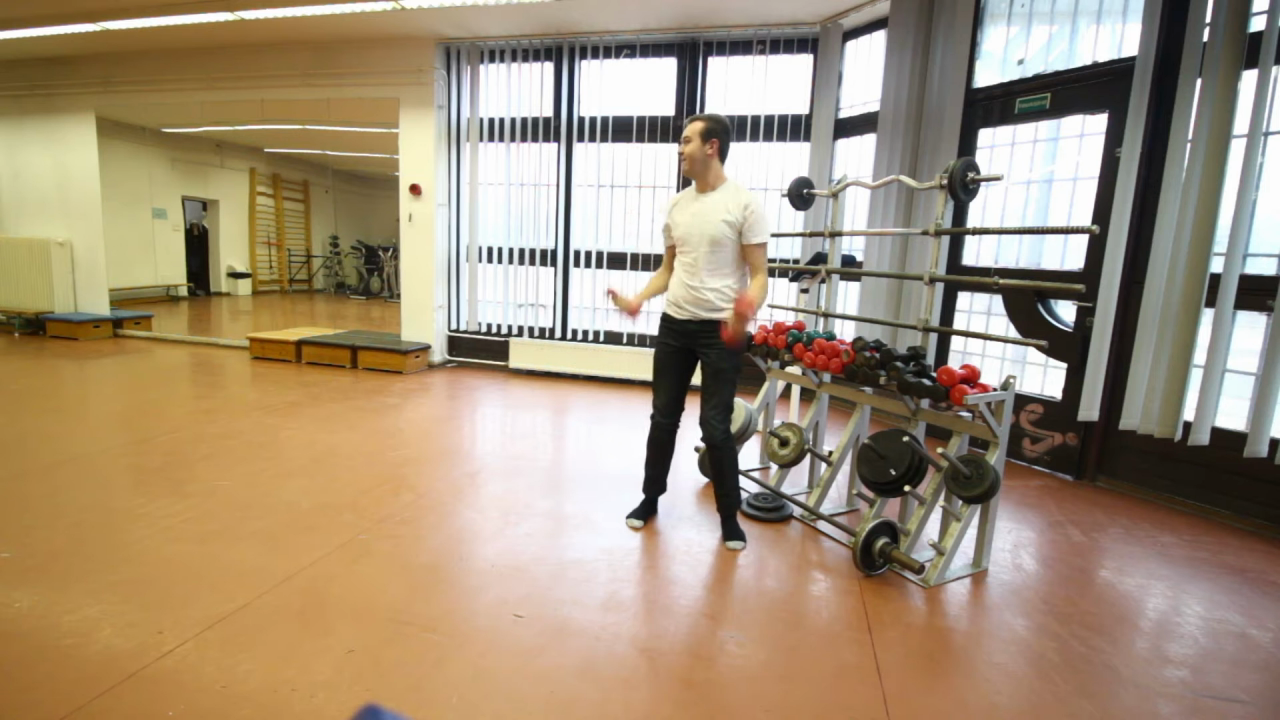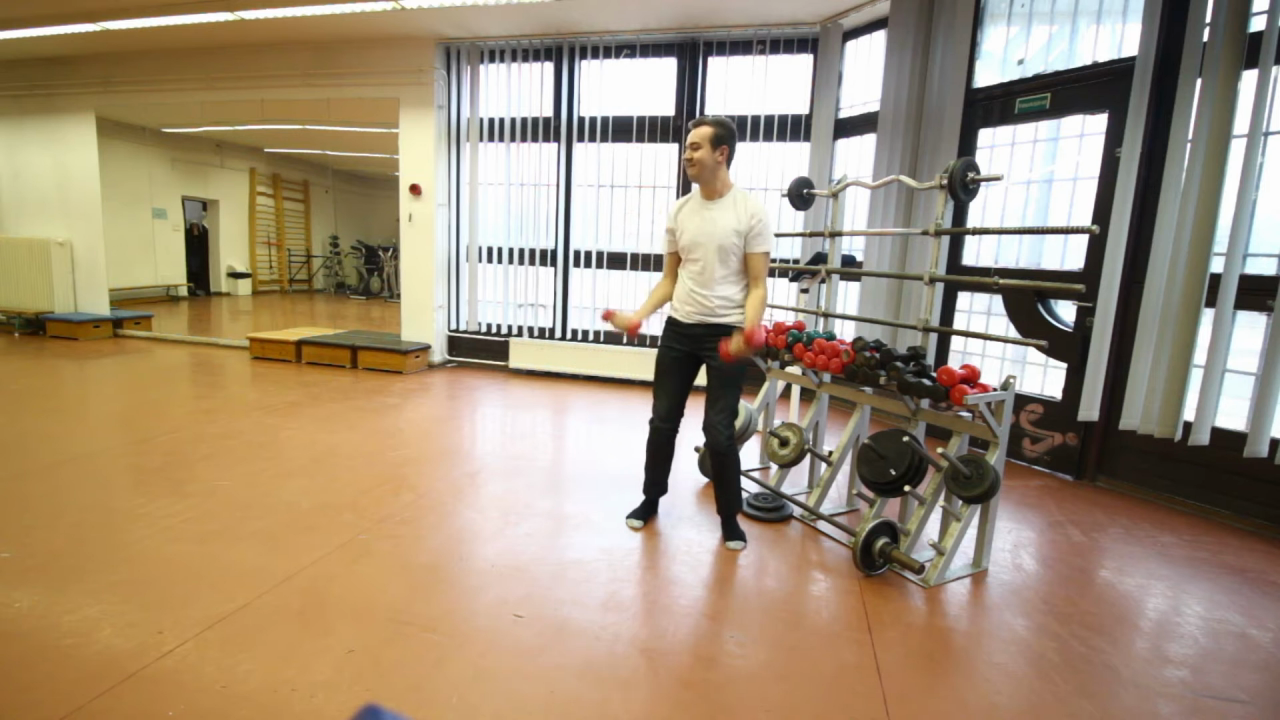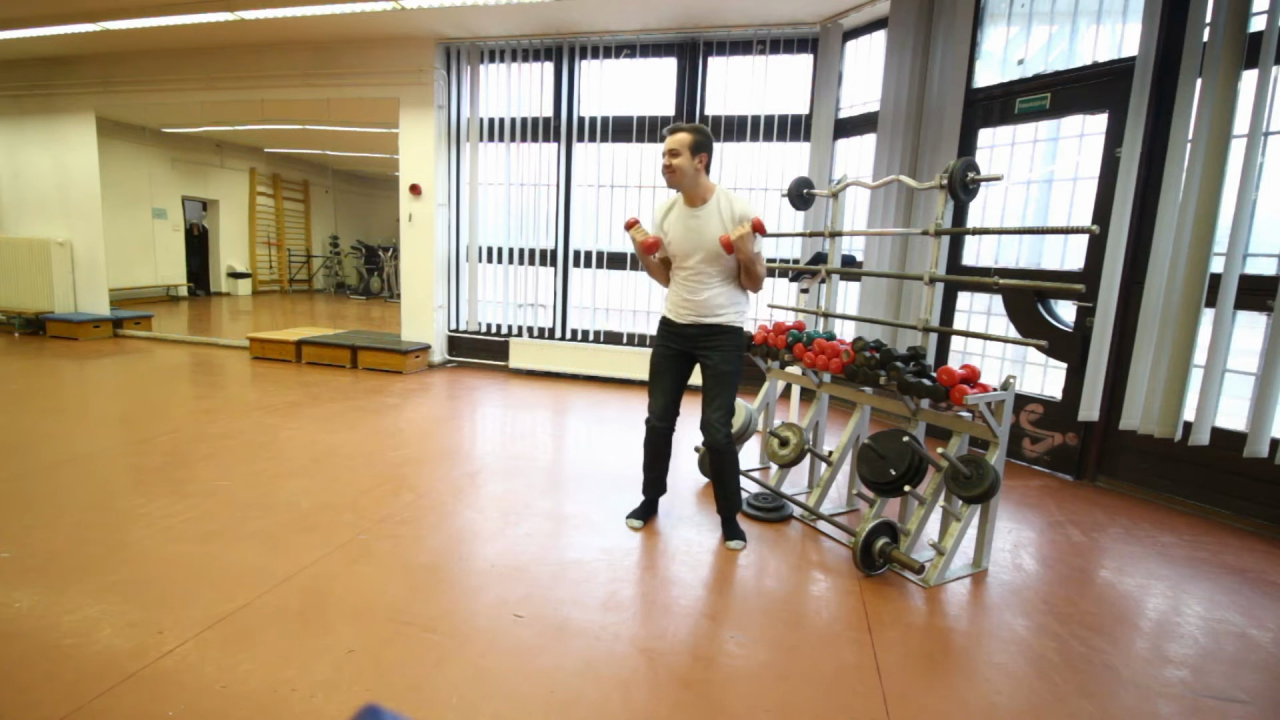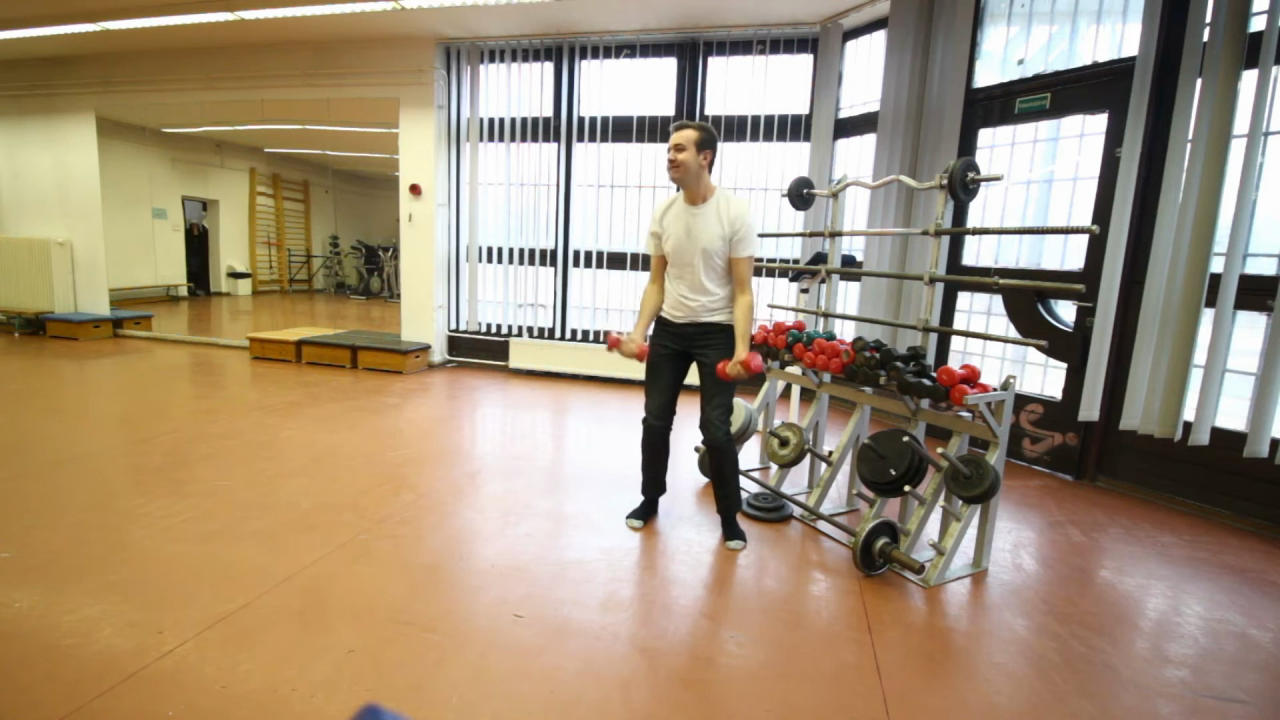
dt=0.4s
person 1, frame 1
left shoulder: (743, 204)
right shoulder: (677, 204)
left elbow: (758, 276)
left wrist: (746, 315)
right wrist: (639, 298)
left hip: (720, 330)
right hip: (675, 325)
left knee: (715, 427)
right knee: (663, 417)
left ankle: (729, 516)
right ankle: (650, 497)
person 1, frame 2
left shoulder: (750, 212)
right shoulder: (680, 210)
left elbow: (759, 287)
right elbow: (671, 279)
left wrist: (748, 332)
right wrist: (640, 314)
left hip: (725, 333)
right hip: (679, 329)
left knee: (718, 431)
right knee: (663, 420)
left ankle: (730, 518)
right ankle: (651, 498)
person 1, frame 3
left shoulder: (736, 210)
right shoulder: (665, 213)
left elbow: (755, 280)
left wrist: (746, 255)
right wrist: (645, 256)
left hip: (722, 332)
right hip: (673, 328)
left knee: (715, 429)
right knee: (659, 420)
left ankle: (729, 517)
right ankle: (650, 498)
person 1, frame 4
left shoulder: (734, 214)
right shoulder: (663, 213)
left elbow: (742, 289)
right elbow: (657, 281)
left wrist: (742, 348)
right wrist: (638, 332)
left hip: (716, 332)
right hip: (669, 329)
left knee: (715, 428)
right knee: (656, 419)
left ankle: (729, 517)
right ankle: (650, 498)
